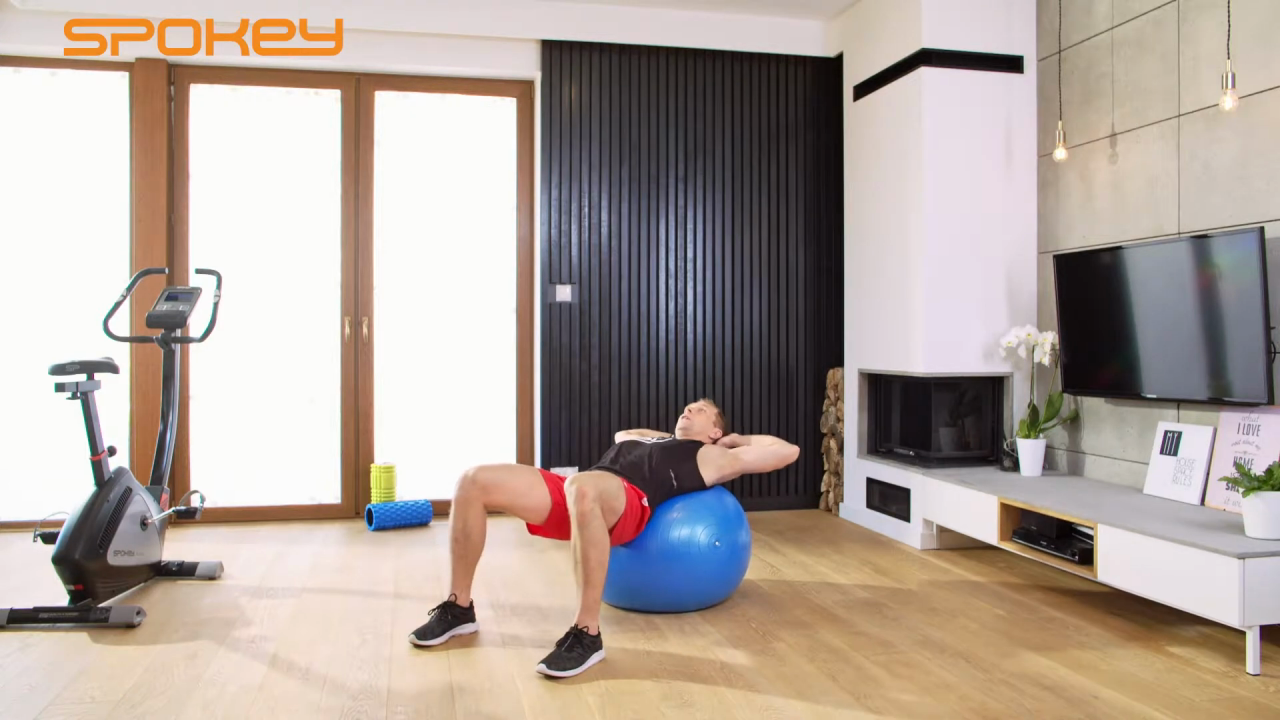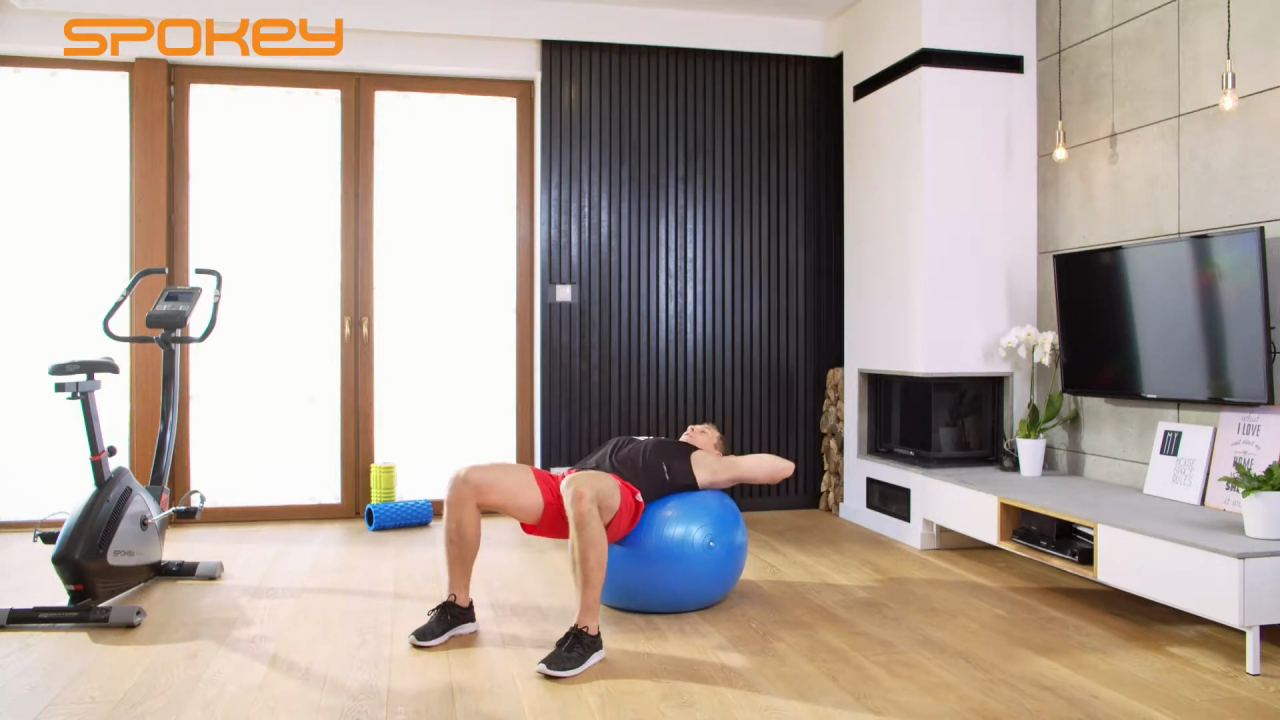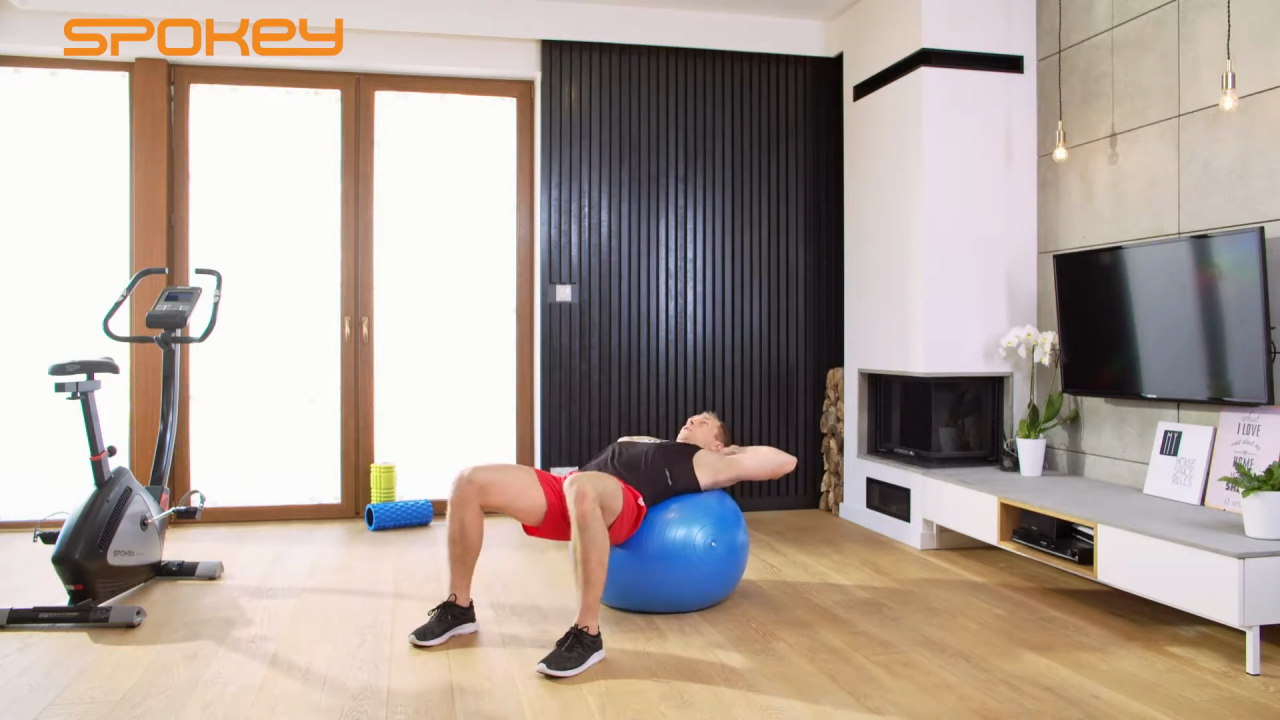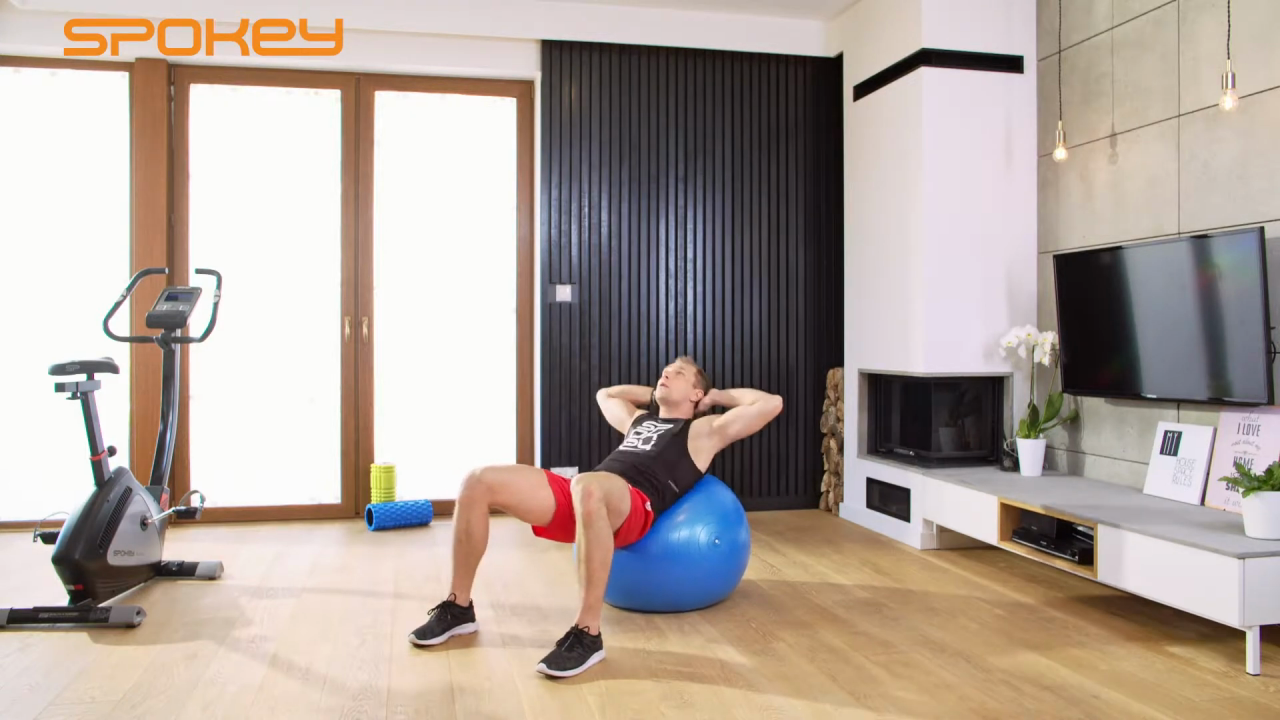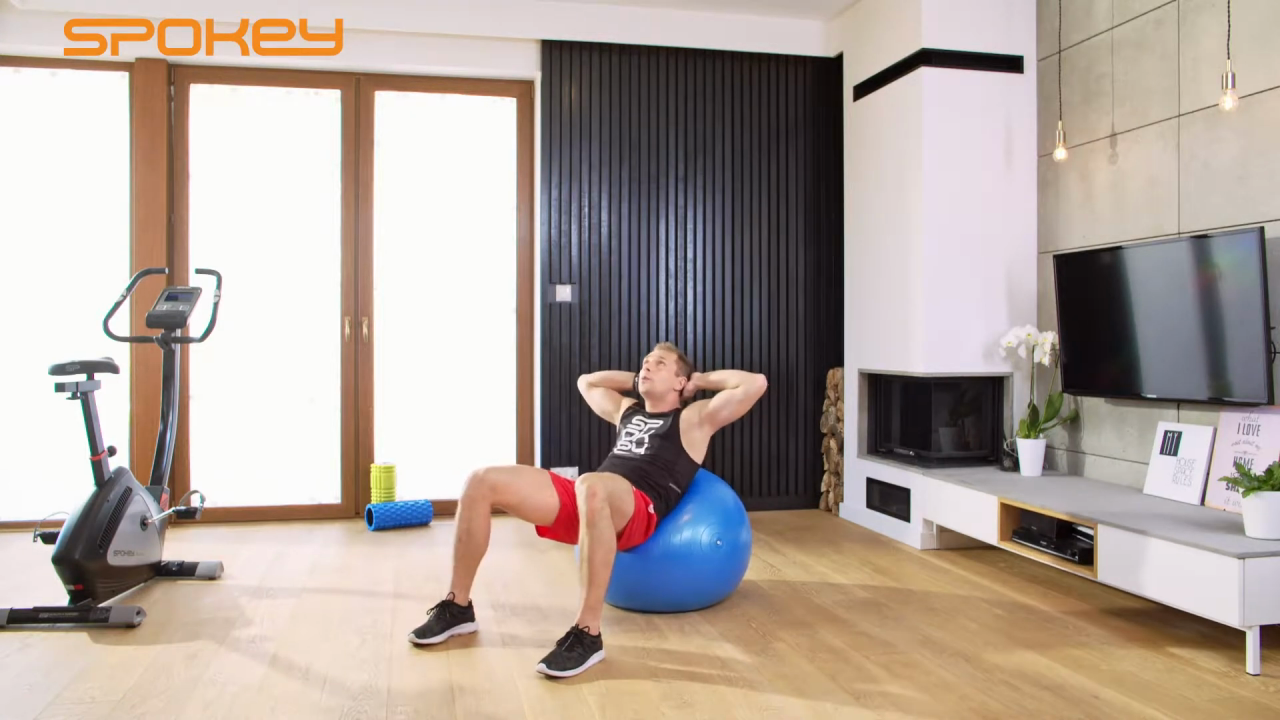
dt=0.4s
person 1, frame 1
left shoulder: (711, 458)
right shoulder: (661, 442)
left elbow: (788, 452)
right elbow: (622, 435)
left wrist: (736, 439)
left hip: (627, 502)
right hip: (577, 493)
left knee: (581, 490)
right knee: (474, 481)
left ankle: (587, 634)
right ankle: (459, 608)
person 1, frame 2
left shoulder: (706, 465)
right shoulder: (661, 451)
left elbow: (784, 467)
left wrist: (734, 458)
left hip: (621, 495)
right hip: (569, 485)
left knee: (578, 492)
right knee: (465, 482)
left ankle: (587, 633)
right ankle: (458, 607)
person 1, frame 3
left shoulder: (709, 461)
right shoulder: (659, 449)
left elbow: (786, 461)
right elbow: (625, 441)
left wrist: (734, 447)
left hip: (624, 499)
right hip: (571, 488)
left knee: (583, 489)
right knee: (470, 482)
left ankle: (587, 633)
right ankle: (458, 607)
person 1, frame 4
left shoulder: (703, 430)
right shoulder: (640, 419)
left elbow: (770, 404)
right elbow: (606, 394)
left wrist: (718, 396)
right wrist: (652, 393)
left hip: (635, 508)
right hip: (583, 498)
left knee: (588, 487)
right knee: (480, 482)
left ankle: (587, 634)
right ankle: (458, 607)
person 1, frame 5
left shoulder: (694, 419)
right shoulder: (627, 411)
left elbow: (755, 384)
right elbow: (587, 382)
left wrist: (703, 380)
right wrist: (636, 381)
left hip: (638, 510)
right hip: (586, 499)
left knee: (592, 489)
right knee: (482, 482)
left ankle: (588, 634)
right ankle: (457, 606)
